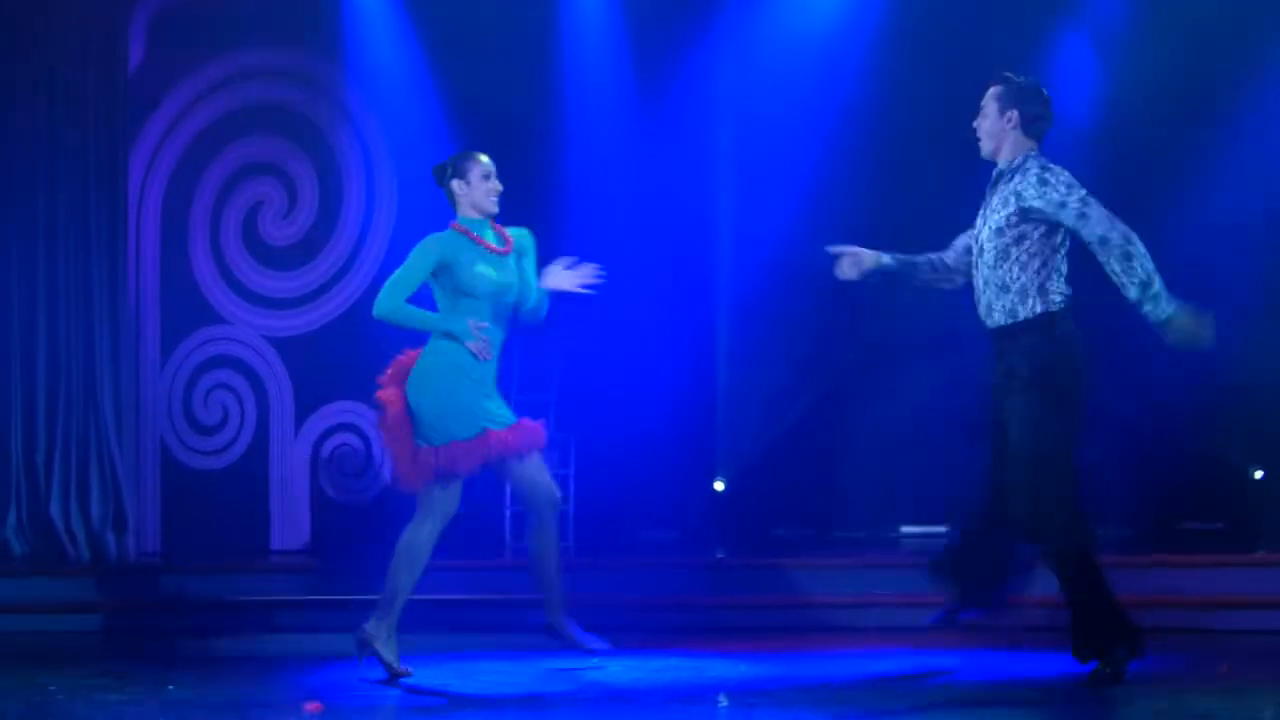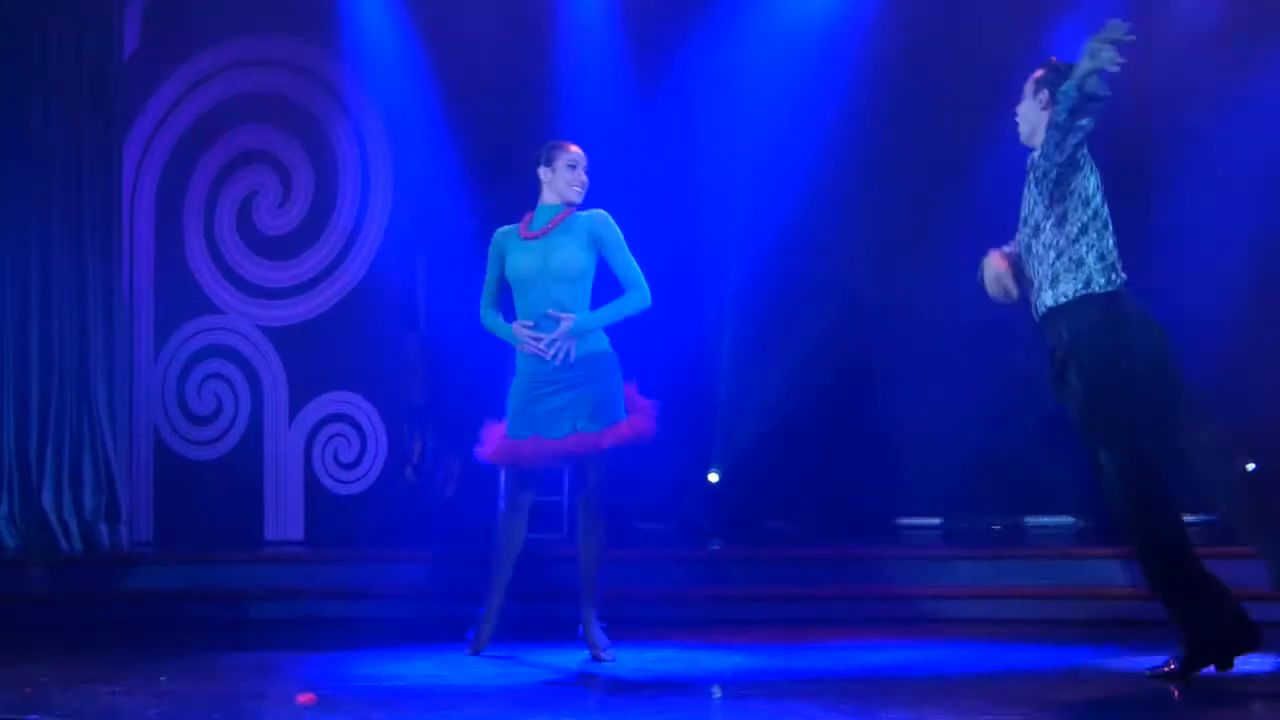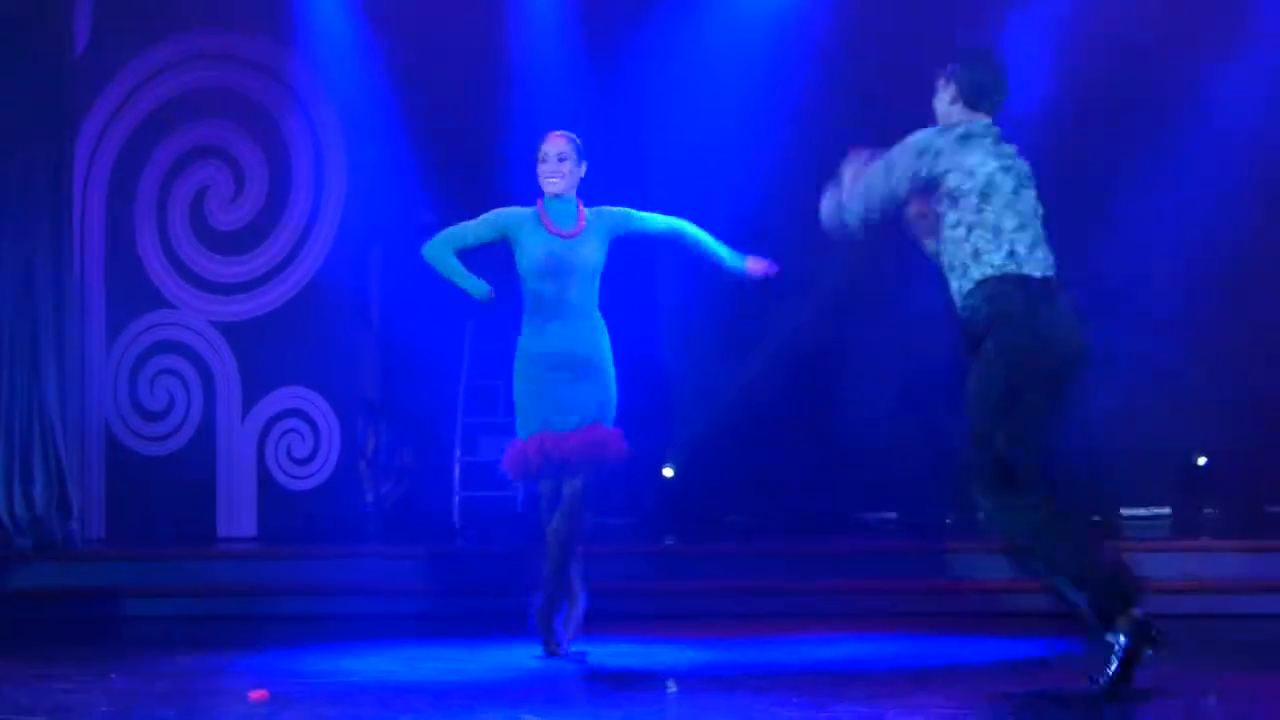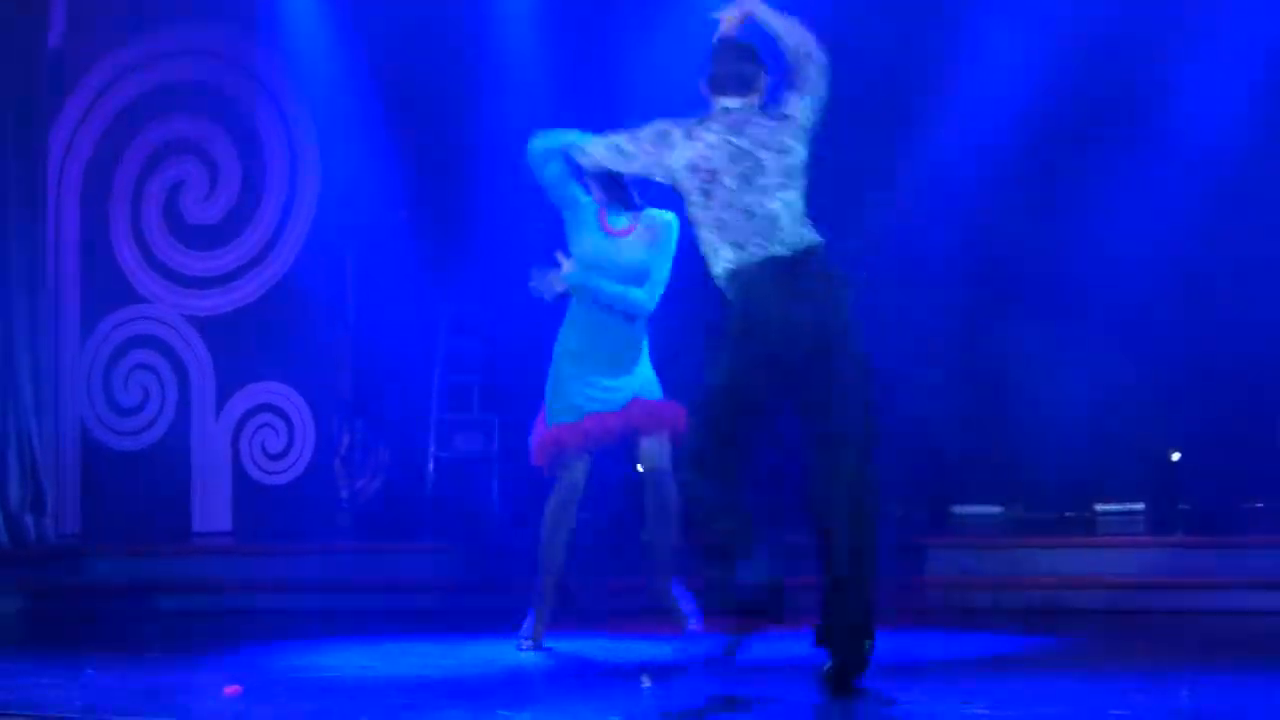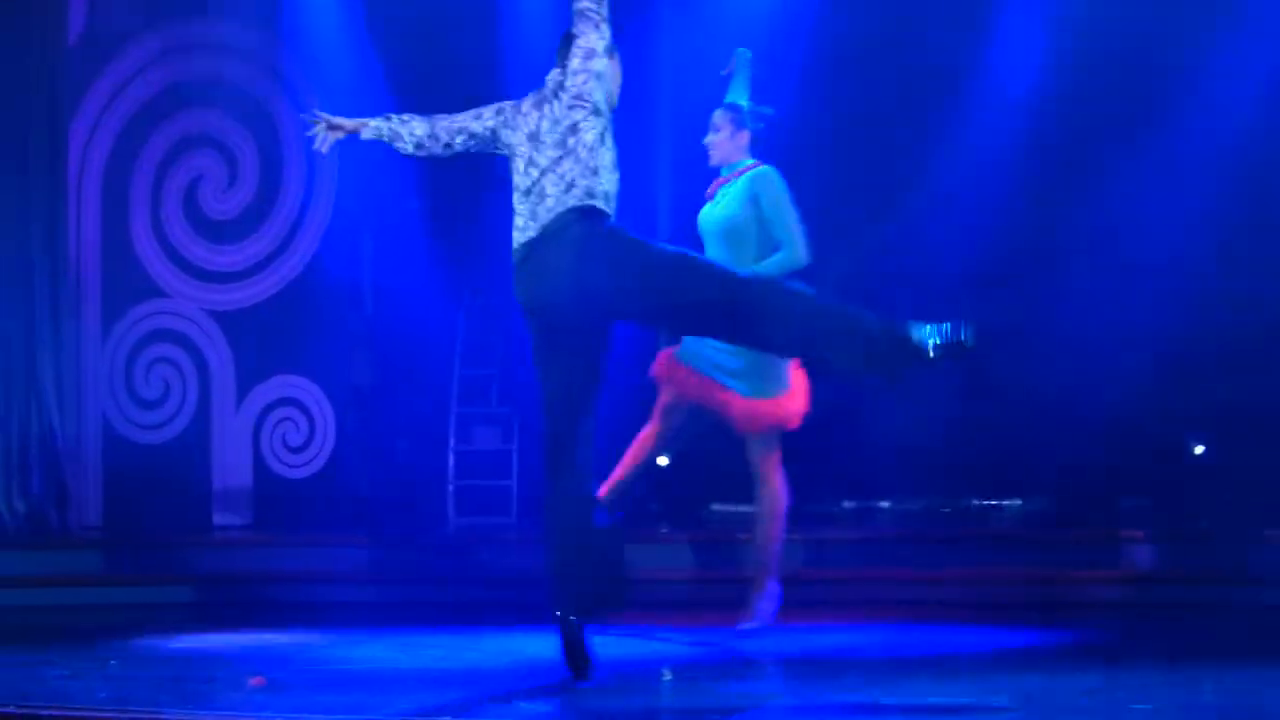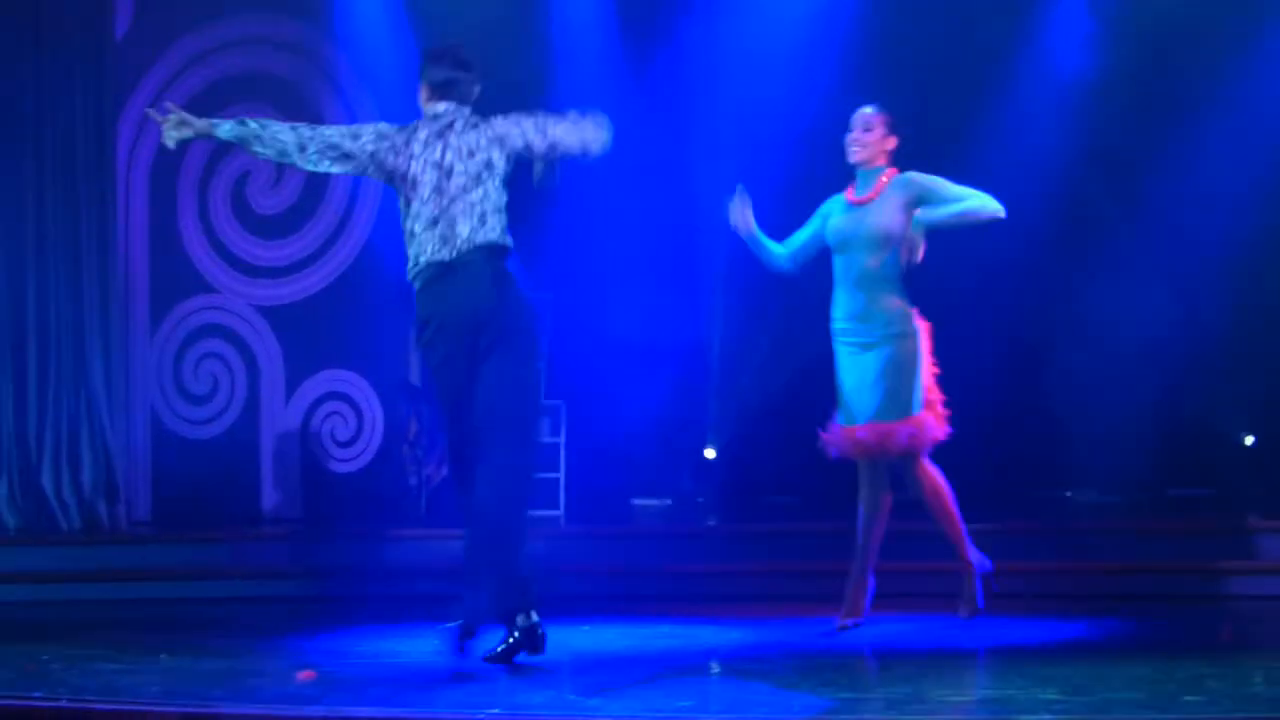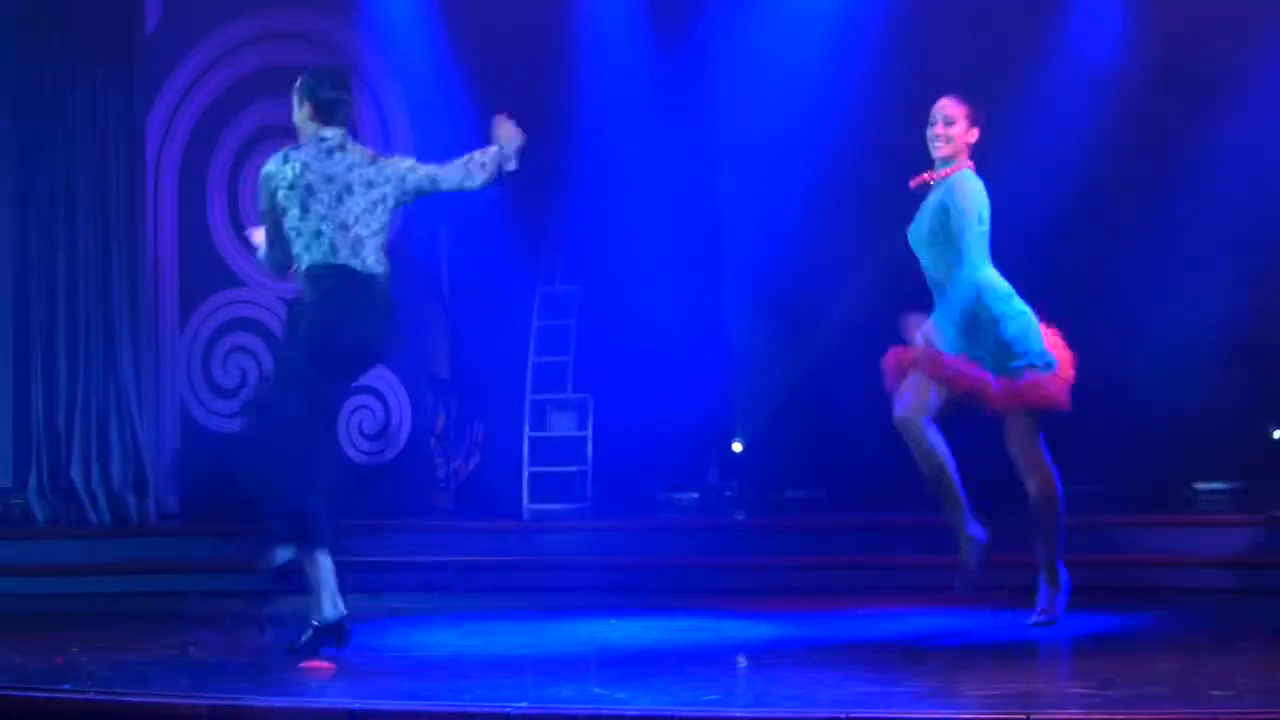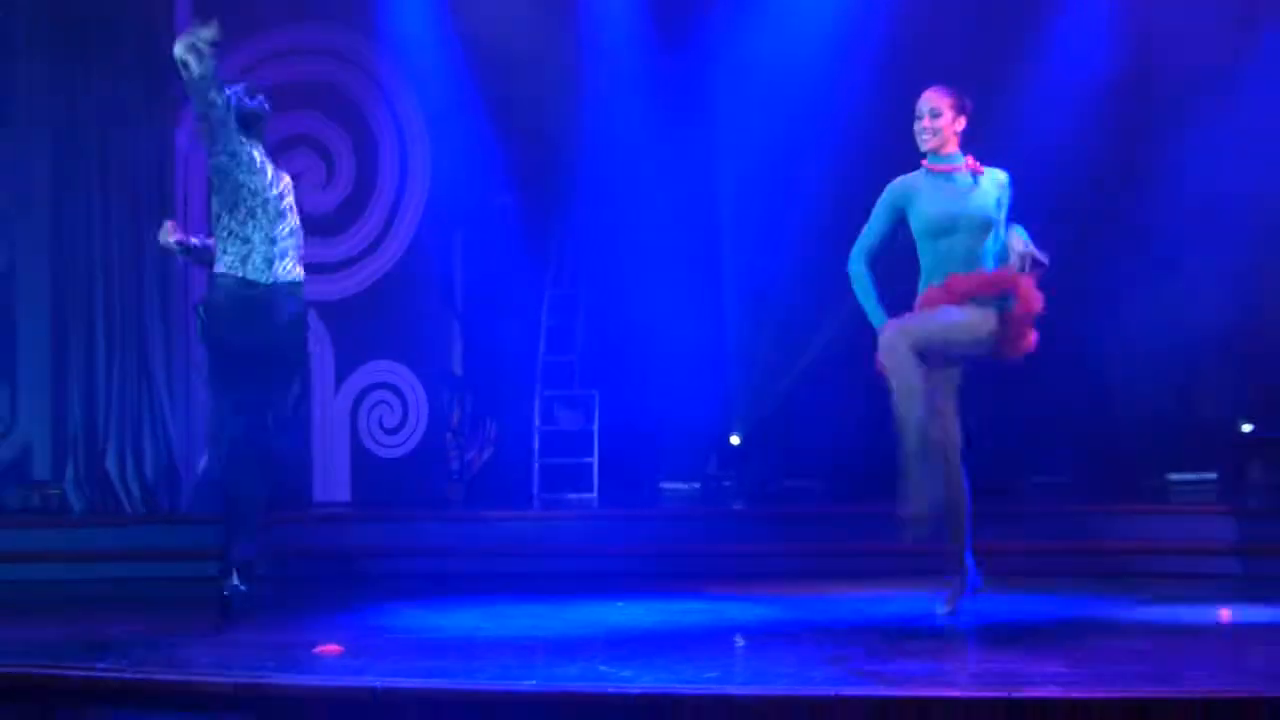
dt=0.4s
person 1, frame 1
left shoulder: (1037, 181)
right shoulder: (999, 192)
left elbow: (1109, 234)
right elbow: (953, 265)
left wrist: (1162, 310)
right wrist: (883, 262)
left hip: (1039, 354)
right hip: (1015, 356)
left knee: (1042, 495)
right knee: (1010, 487)
left ankle: (1106, 636)
right ankle: (975, 583)
person 1, frame 2
left shoulder: (1060, 159)
right shoulder: (1054, 174)
left elbow: (1068, 115)
right elbow: (1033, 254)
left wrist: (1089, 75)
right wrist: (1001, 258)
left hip: (1098, 341)
right hip: (1114, 336)
left knee: (1140, 498)
right knee: (1146, 491)
left ankle: (1214, 636)
person 1, frame 3
left shoulder: (932, 147)
right shoulder: (1009, 158)
left elbow: (855, 208)
left wrist: (839, 198)
left hip: (1009, 330)
right hip: (1052, 323)
left knee: (1009, 488)
right knee: (1012, 474)
left ankle: (1121, 609)
right ankle: (1105, 595)
person 1, frame 4
left shoulder: (676, 140)
right shoulder: (784, 128)
left elbow: (591, 151)
right elbow: (813, 69)
left hip: (760, 311)
right hip: (817, 293)
left knee: (716, 455)
right knee: (842, 473)
left ankle: (751, 570)
right ankle: (847, 646)
person 1, frame 5
left shoulder: (515, 115)
right shoulder: (582, 92)
left elbow: (433, 131)
left wrist: (359, 127)
left hip: (539, 279)
right hip: (588, 250)
left knee: (565, 452)
right knee: (740, 300)
left ankle: (573, 608)
right ankle: (897, 343)
person 1, frame 6
left shoulder: (392, 142)
right shoulder: (497, 133)
left elbow: (295, 141)
right elbow: (591, 135)
left wrist: (209, 127)
right wrist: (544, 137)
left hip: (436, 305)
right hip: (494, 292)
left knee: (469, 461)
right knee: (503, 454)
left ankle: (517, 613)
right ankle: (486, 604)
person 1, frame 7
left shoulder: (282, 166)
right shoulder: (387, 168)
left elbow: (273, 252)
right elbow: (467, 175)
left wrist: (265, 243)
right wrist: (503, 150)
left hip: (324, 309)
right hip: (372, 315)
left knee: (277, 442)
right knee: (303, 439)
left ankle: (326, 601)
person 1, frame 8
left shoulder: (238, 162)
right shoulder: (281, 180)
left elbow: (223, 104)
left wrist: (198, 68)
right wrist: (188, 245)
left hip: (239, 314)
right hip: (288, 317)
right knee: (276, 445)
right ankle: (241, 560)
person 2, frame 1
left shoulder: (520, 242)
right shoulder: (441, 247)
left elbow: (530, 309)
right elbow: (385, 307)
left wrist: (549, 286)
right wrist: (456, 330)
left hip: (482, 395)
right hip: (441, 390)
left knee: (544, 496)
right knee: (437, 509)
left ankle: (556, 613)
right ankle: (380, 632)
person 2, frame 2
left shoulder: (594, 225)
right shoulder: (505, 239)
left elbow: (641, 294)
right elbow: (486, 309)
left wrist: (583, 325)
right wrist: (510, 331)
left hip: (590, 371)
right hip: (533, 380)
left knee: (589, 495)
right knee: (519, 495)
left ankle: (588, 616)
right ankle: (494, 607)
person 2, frame 3
left shoulder: (605, 221)
right shoulder: (514, 221)
left elbow: (675, 228)
right elbow: (435, 248)
left wrist: (733, 260)
right wrist: (477, 288)
left hip: (591, 366)
right hip: (537, 370)
left knee: (575, 491)
right knee: (548, 486)
left ankle: (554, 602)
right ankle: (568, 591)
person 2, frame 4
left shoulder: (661, 224)
right shoulder: (578, 210)
left elbow: (647, 302)
right elbow: (539, 152)
left wrist: (579, 279)
left hip: (631, 369)
right hip: (577, 368)
left knee: (659, 469)
right knee: (569, 487)
left ankle: (667, 577)
right ankle: (542, 607)
person 2, frame 5
left shoulder: (763, 180)
right shoulder: (725, 183)
left elbow: (797, 254)
right elbow: (733, 115)
right wrist: (739, 73)
right hip: (717, 332)
left knee: (762, 458)
right knee: (668, 405)
left ankle: (765, 585)
right ankle: (610, 495)
person 2, frame 6
left shoulder: (912, 188)
right shoulder: (834, 208)
left elbow: (992, 208)
right elbow: (784, 260)
left wrist: (923, 217)
right wrist: (750, 231)
left hip: (891, 338)
right hip: (848, 343)
right knee: (894, 457)
left ankle: (859, 582)
right ankle: (967, 561)
person 2, frame 7
left shoulder: (960, 187)
right shoulder: (936, 190)
left elbow: (974, 266)
left wrist: (940, 330)
right wrist: (934, 318)
left hip: (1002, 329)
right hip: (958, 336)
left knee: (1027, 455)
right knee: (907, 412)
left ankle: (1052, 579)
right ankle: (966, 528)
person 2, frame 8
left shoulder: (993, 180)
right shoulder: (905, 188)
left elbow: (1007, 245)
right elbow: (858, 260)
left wrist: (1016, 242)
right wrist: (878, 318)
left hip: (988, 305)
right hip: (933, 317)
left knee: (896, 341)
right knee: (945, 447)
left ankle: (920, 478)
right ankle: (960, 569)
